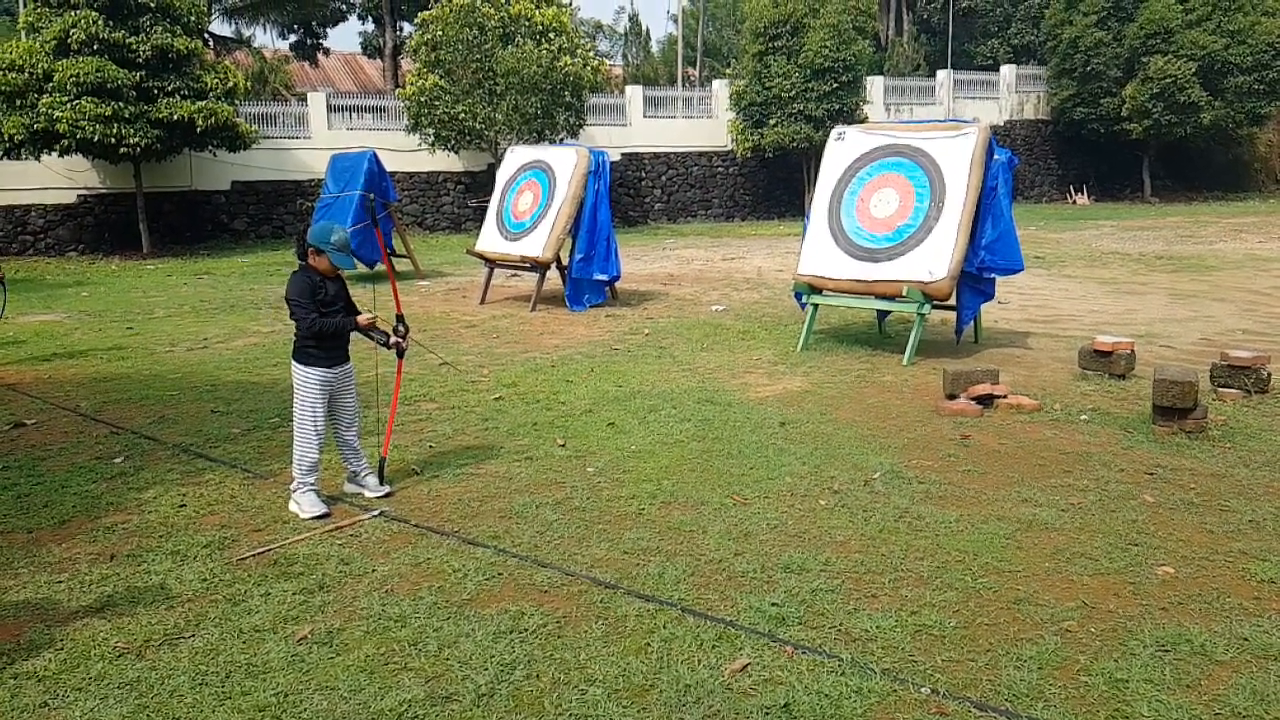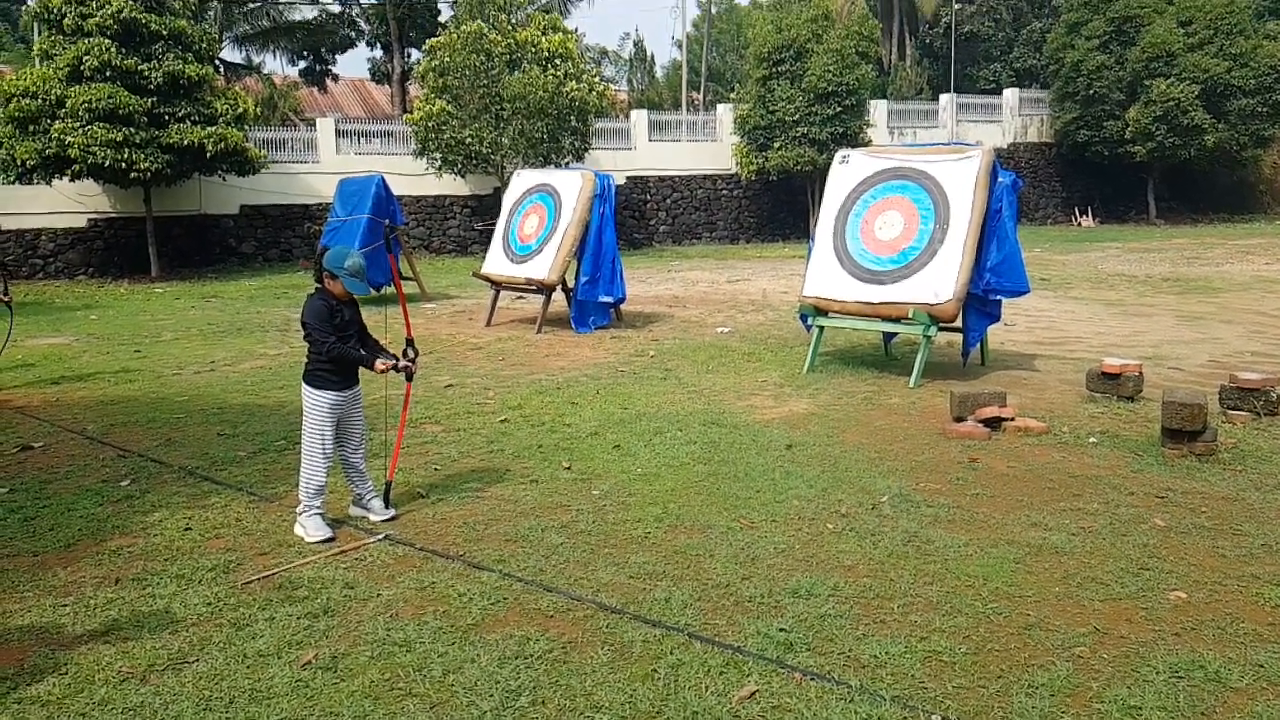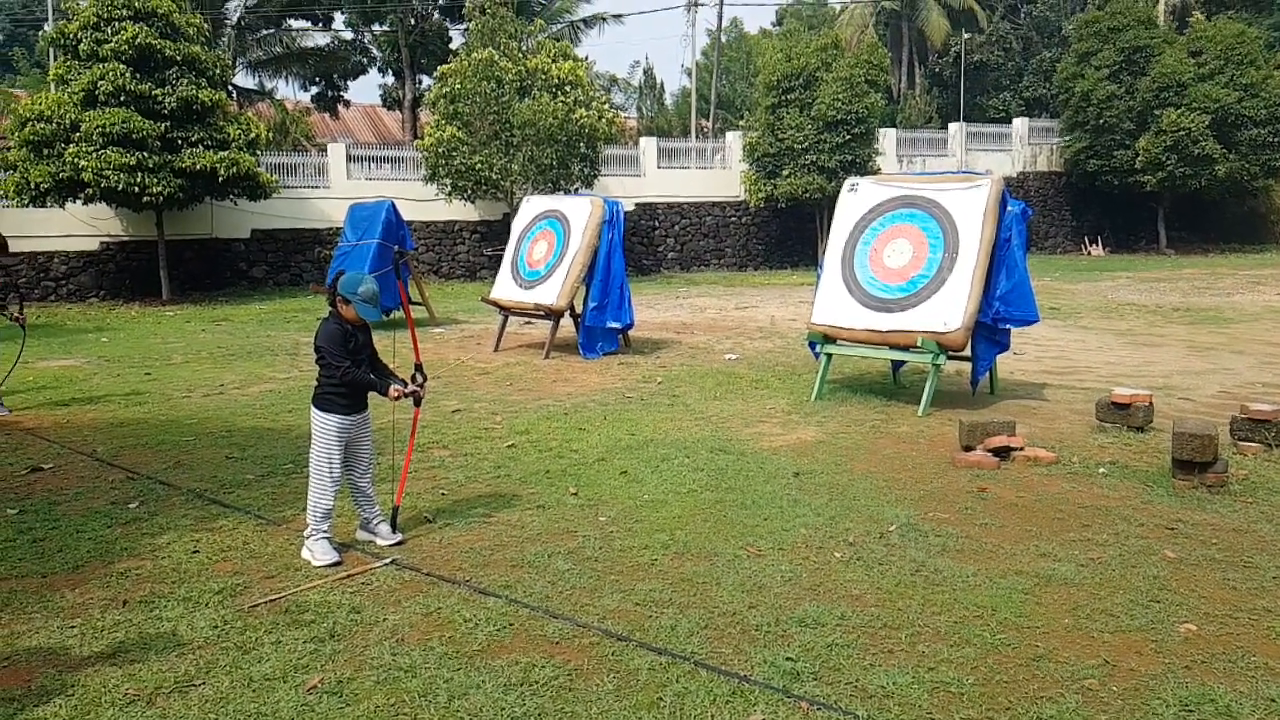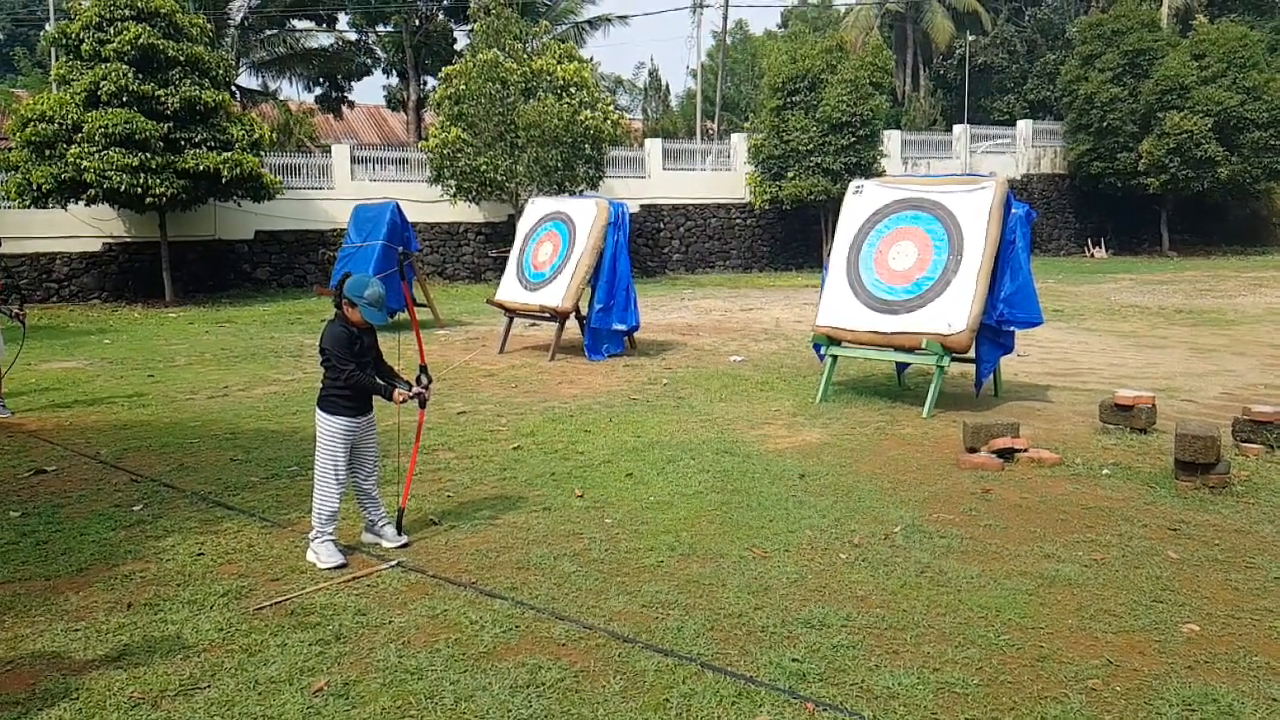
dt=0.5s
person 1, frame 1
left shoulder: (336, 280)
right shoulder: (300, 283)
left elbow: (352, 313)
right elbow: (311, 325)
left wrist: (384, 338)
right wrist: (354, 323)
left hip: (341, 365)
right hip: (312, 369)
left knee: (348, 425)
right knee: (310, 431)
left ankle: (359, 476)
right ankle: (303, 491)
person 1, frame 2
left shoulder: (349, 304)
right shoulder: (317, 307)
left elbow: (364, 338)
right elbow: (331, 348)
left wrist: (394, 361)
right wrist: (371, 362)
left hip: (350, 388)
right hip: (322, 391)
left knee: (354, 448)
right knee: (318, 453)
left ankle: (364, 499)
right ankle: (308, 514)
person 1, frame 3
left shoulder: (361, 328)
right shoulder: (330, 331)
left elbow: (374, 363)
right elbow: (345, 373)
left wrist: (401, 385)
right wrist: (384, 389)
left hip: (359, 413)
right hip: (331, 415)
left knee: (362, 473)
right knee: (326, 477)
left ankle: (371, 523)
right ankle: (316, 538)
person 1, frame 4
left shoulder: (367, 330)
right shoulder: (336, 334)
left elbow: (379, 365)
right elbow: (350, 375)
left wrist: (407, 387)
right wrist: (389, 393)
left hip: (364, 415)
right hip: (336, 417)
left knee: (367, 475)
right knee: (331, 480)
left ankle: (377, 525)
right ankle: (321, 540)
